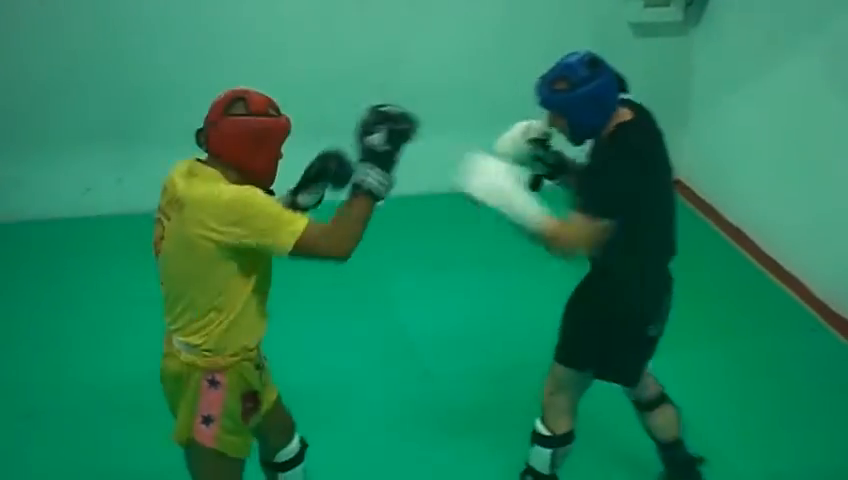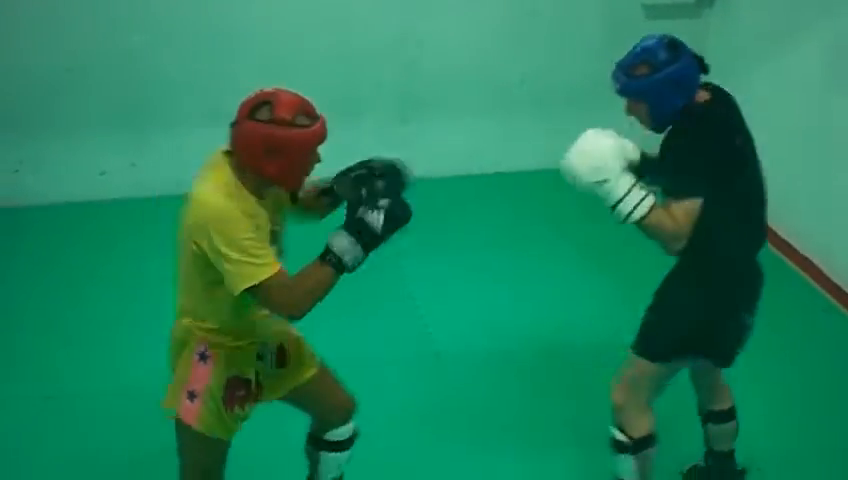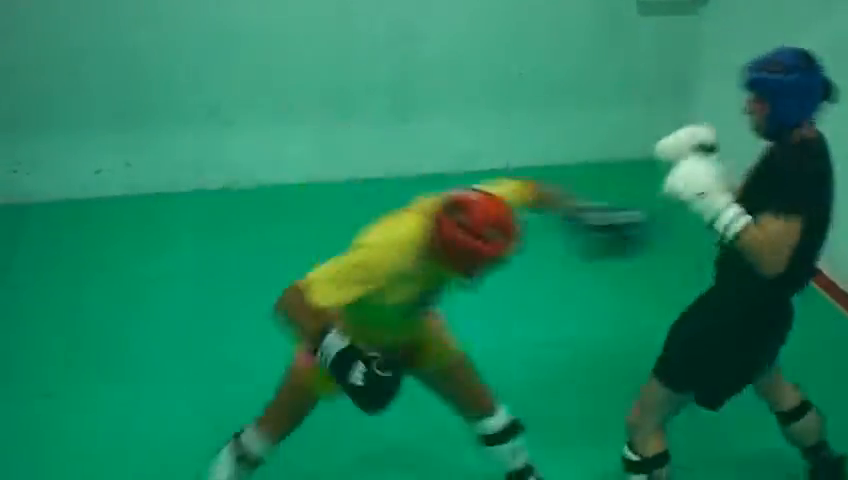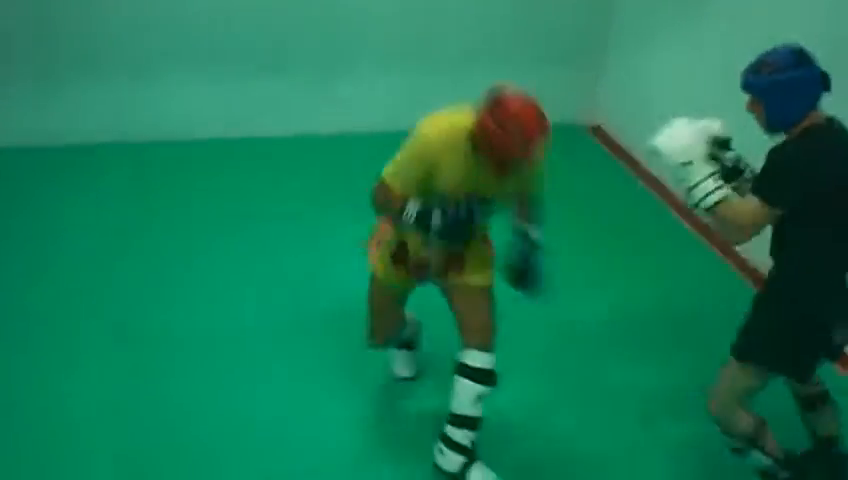
dt=0.4s
person 1, frame 1
left shoulder: (618, 158)
right shoulder: (630, 120)
left elbow: (574, 242)
right elbow: (592, 183)
left wrist: (512, 200)
right wrist: (544, 157)
left hip: (620, 290)
right hip: (645, 280)
left knee: (559, 393)
right knee: (635, 375)
person 1, frame 2
left shoulder: (693, 138)
right shoulder: (708, 102)
left elbow: (675, 235)
left wrist: (615, 183)
right wrist: (638, 164)
left hip: (708, 280)
right hip: (730, 273)
left knee: (629, 395)
right knee: (707, 373)
person 1, frame 3
left shoulder: (790, 163)
right shoulder: (803, 149)
left elbow: (770, 258)
right elbow: (750, 207)
left wrist: (714, 204)
right wrist: (706, 168)
left hip: (738, 311)
right hip: (761, 306)
left knee: (645, 417)
right knee: (768, 378)
person 1, frame 4
left shoulder: (794, 156)
left elbow: (738, 227)
left wrist: (694, 166)
right wrist: (728, 162)
left hip: (800, 297)
left knee: (723, 404)
right knee: (797, 372)
person 2, frame 1
left shoulder: (188, 175)
right shoulder: (231, 203)
right elbow: (337, 244)
left wrist: (306, 194)
right wrist: (374, 168)
left hip: (232, 357)
right hip: (210, 371)
left knee: (280, 434)
person 2, frame 2
left shoulder: (243, 166)
right shoulder: (219, 209)
left elbow: (301, 199)
right elbow: (291, 302)
left wrist: (340, 187)
right wrist: (354, 241)
left hip: (263, 333)
right hip: (213, 352)
left knee: (338, 409)
person 2, frame 3
left shoulder: (465, 214)
right shoulder: (385, 252)
left elbow: (530, 193)
right elbow: (291, 304)
left wrist: (587, 216)
right wrist: (341, 358)
left hip: (410, 325)
right hip: (347, 336)
left knee: (479, 402)
right knee: (277, 426)
person 2, frame 4
left shoulder: (524, 148)
right shoulder: (436, 137)
left elbow: (525, 196)
right elbow: (383, 199)
left wrist: (528, 242)
right wrist: (426, 218)
left hip: (464, 242)
right hip: (410, 235)
left knee: (480, 341)
right knee: (382, 334)
right ankle: (403, 332)
